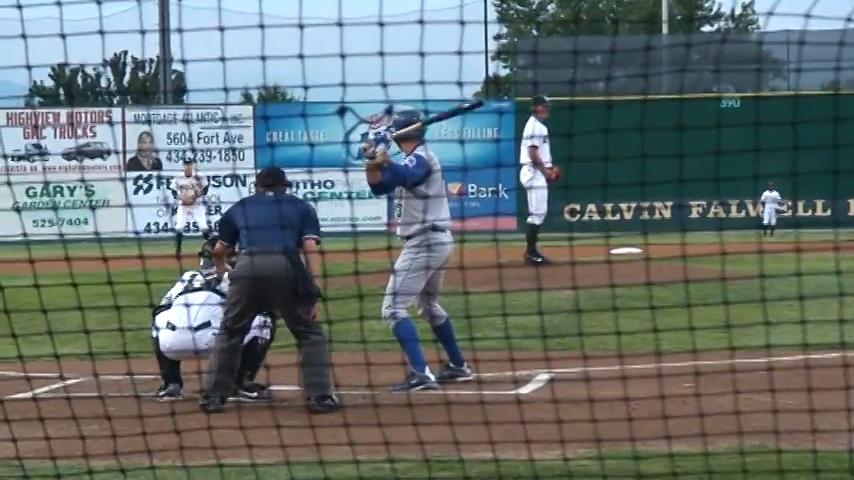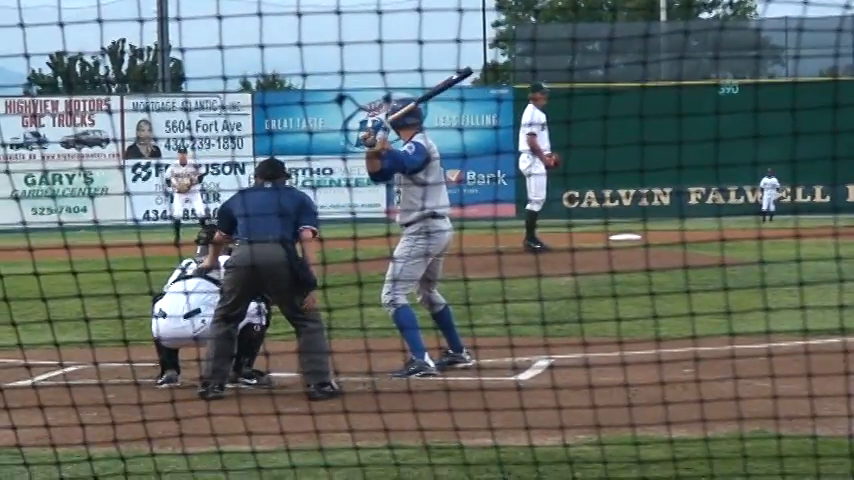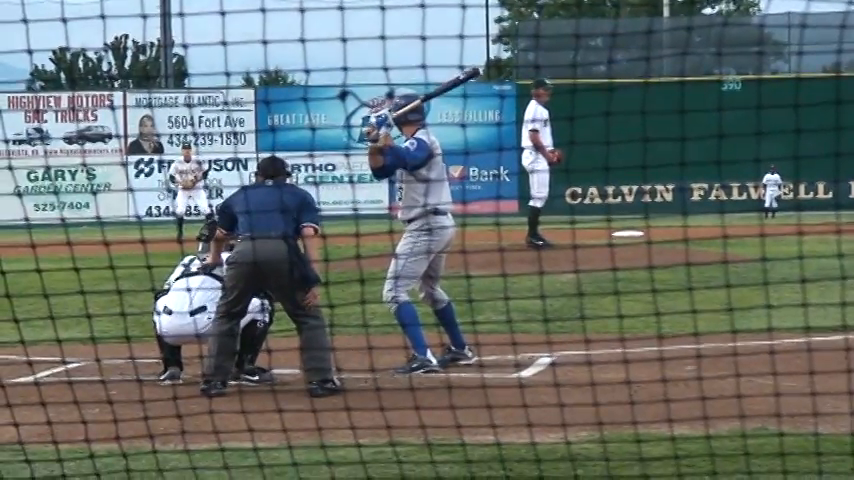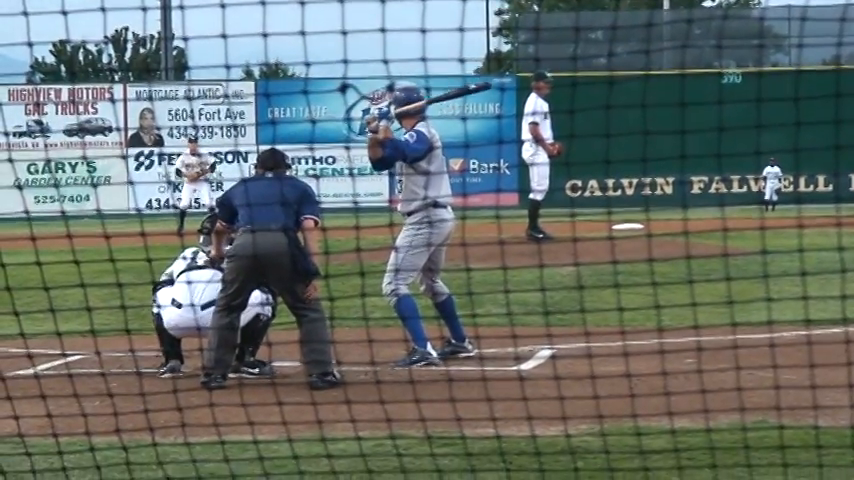
dt=0.2s
person 1, frame 1
left shoulder: (421, 158)
right shoulder: (414, 160)
left elbow: (401, 177)
right elbow: (379, 186)
left wrist: (382, 152)
right wrist: (372, 160)
left hip: (424, 243)
right hip: (437, 241)
left knee: (393, 308)
right knee: (429, 305)
left ankle: (421, 374)
right ankle: (459, 366)
person 1, frame 2
left shoulder: (419, 145)
right shoulder: (412, 148)
left elbow: (401, 164)
right elbow: (378, 174)
left wrist: (381, 139)
right wrist: (372, 148)
left hip: (423, 231)
right hip: (435, 229)
left knee: (393, 295)
right knee: (428, 292)
left ankle: (421, 360)
right ankle: (458, 352)
person 1, frame 3
left shoulder: (422, 141)
right shoulder: (413, 144)
left elbow: (402, 160)
right elbow: (380, 170)
left wrist: (383, 134)
right wrist: (374, 143)
left hip: (425, 227)
right hip: (438, 225)
left knee: (394, 292)
right knee: (430, 288)
left ankle: (423, 357)
right ankle: (460, 349)
person 1, frame 4
left shoulder: (422, 134)
right shoulder: (413, 137)
left elbow: (401, 152)
right elbow: (379, 162)
left wrist: (384, 127)
right wrist: (374, 135)
left hip: (425, 220)
right hip: (437, 218)
left knee: (394, 285)
right knee: (431, 281)
left ankle: (423, 350)
right ankle: (460, 342)
person 2, frame 1
left shoulder: (238, 208)
right shoulder: (301, 206)
left elbow: (219, 251)
right elbow: (310, 249)
left wrist: (221, 268)
right wrist: (312, 291)
left hip: (246, 270)
right hip: (286, 269)
left knee: (230, 333)
right knee: (310, 333)
left ankle: (214, 396)
right ankle: (319, 397)
person 2, frame 2
left shoulder: (238, 199)
right shoulder: (299, 198)
left elbow: (219, 239)
right elbow: (307, 239)
left wrist: (211, 261)
right wrist: (310, 282)
left hip: (242, 258)
right hip: (281, 258)
left knee: (224, 320)
right knee: (308, 320)
left ankle: (212, 383)
right ankle: (319, 383)
person 2, frame 3
left shoulder: (239, 196)
right shoulder: (300, 195)
left elbow: (220, 235)
right elbow: (309, 235)
left wrist: (214, 258)
right wrist: (312, 280)
left hip: (244, 254)
right hip: (283, 254)
left knee: (226, 316)
right knee: (309, 316)
left ankle: (214, 380)
right ankle: (321, 380)
person 2, frame 4
left shoulder: (238, 189)
right shoulder: (300, 187)
left elbow: (220, 228)
right elbow: (309, 227)
left wrist: (217, 251)
right wrist: (312, 272)
left hip: (244, 246)
right hip: (283, 246)
left knee: (226, 308)
right knee: (309, 309)
left ankle: (214, 373)
right ankle: (321, 373)
person 3, frame 1
left shoulder: (537, 125)
right shoulder: (535, 125)
right elbow: (533, 154)
left wrist: (548, 169)
right wrist: (546, 171)
left hip: (537, 173)
right hip: (535, 173)
left knee: (538, 213)
right knee: (537, 213)
left ankle: (532, 251)
right ankle: (530, 253)
person 3, frame 2
left shoulder: (536, 112)
right shoulder: (533, 112)
right elbow: (531, 141)
left wrist: (547, 156)
right wrist: (544, 159)
left hip: (536, 160)
right hip: (534, 160)
left knee: (537, 199)
right knee: (536, 199)
left ankle: (531, 237)
right ankle: (529, 239)
person 3, frame 3
left shoulder: (540, 108)
right shoulder: (535, 108)
right elbow: (534, 137)
left wrist: (550, 151)
right wrist: (547, 155)
left hip: (539, 156)
right hip: (537, 156)
left knee: (540, 196)
right knee: (539, 196)
left ankle: (534, 234)
right ankle: (531, 236)
person 3, frame 4
left shoulder: (540, 101)
right shoulder: (535, 101)
right elbow: (534, 130)
left wrist: (550, 144)
right wrist: (547, 148)
left hip: (540, 149)
right hip: (537, 149)
left knee: (540, 189)
right knee: (539, 189)
left ankle: (534, 227)
right ankle: (532, 228)
person 4, frame 1
left shoulder: (186, 277)
left elbow: (164, 306)
left hip: (171, 344)
right hip: (210, 340)
left knee: (160, 316)
right knee: (264, 321)
left ankle: (170, 384)
right ankle: (244, 385)
person 4, frame 2
left shoulder: (184, 264)
right shoulder: (228, 262)
left elbow: (167, 295)
left hip: (164, 332)
right hip: (201, 328)
left knee: (159, 303)
right knee: (258, 307)
left ankle: (168, 371)
right ankle: (242, 372)
person 4, frame 3
left shoulder: (186, 261)
left elbow: (166, 291)
left hip: (168, 328)
right hip: (206, 325)
left knee: (162, 300)
right knee: (262, 304)
left ankle: (171, 368)
right ankle: (244, 369)
person 4, frame 4
left shoulder: (187, 254)
left elbow: (164, 281)
left hip: (174, 322)
right hip: (214, 319)
left knee: (160, 294)
right knee: (265, 298)
left ankle: (171, 361)
right ankle: (245, 361)
